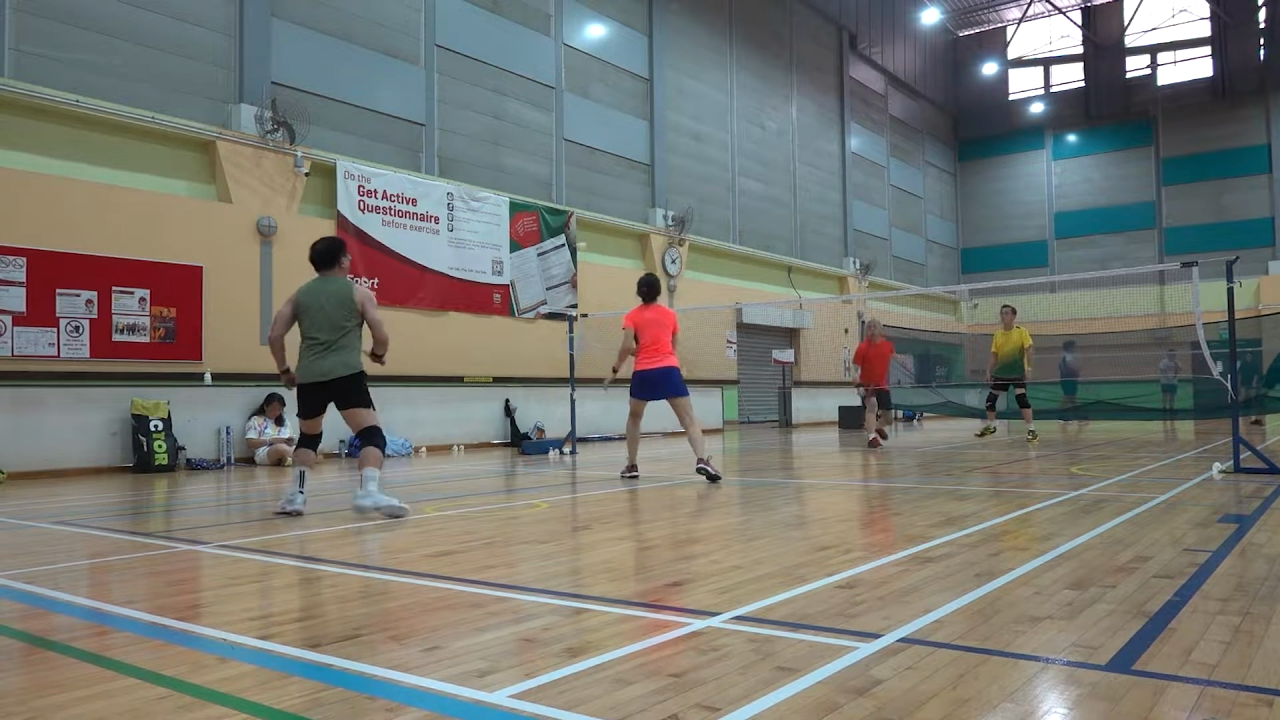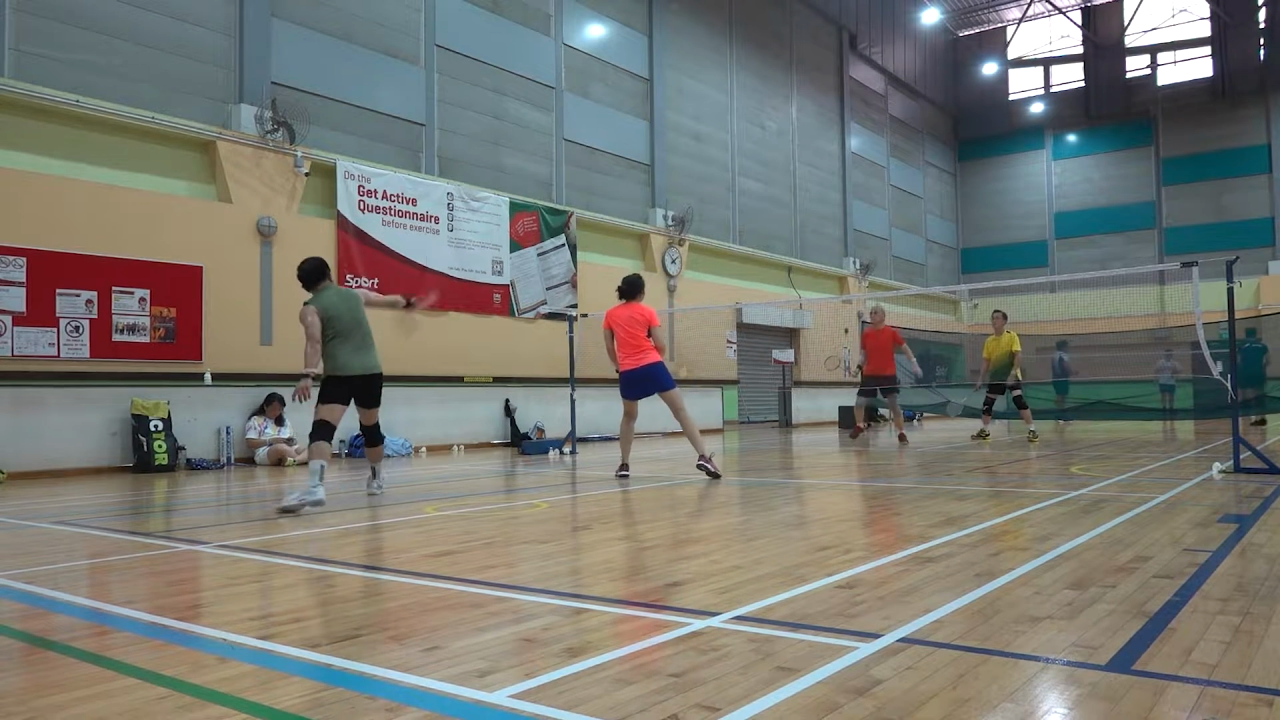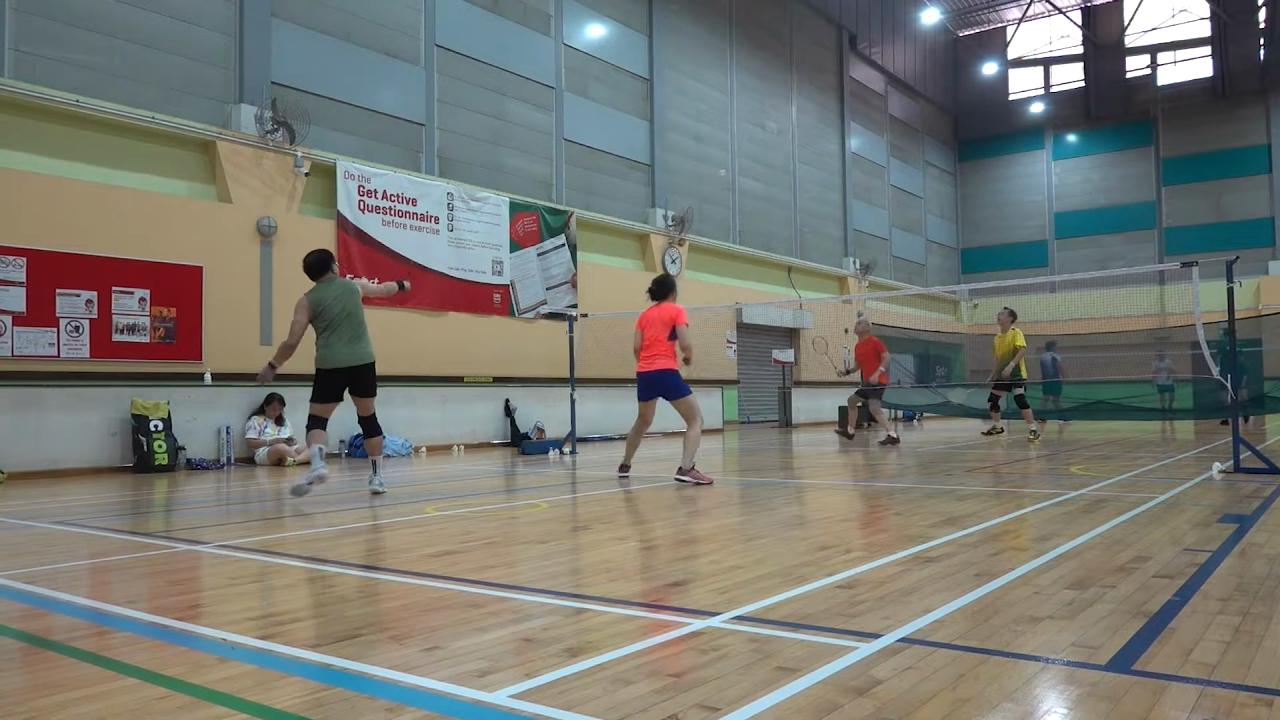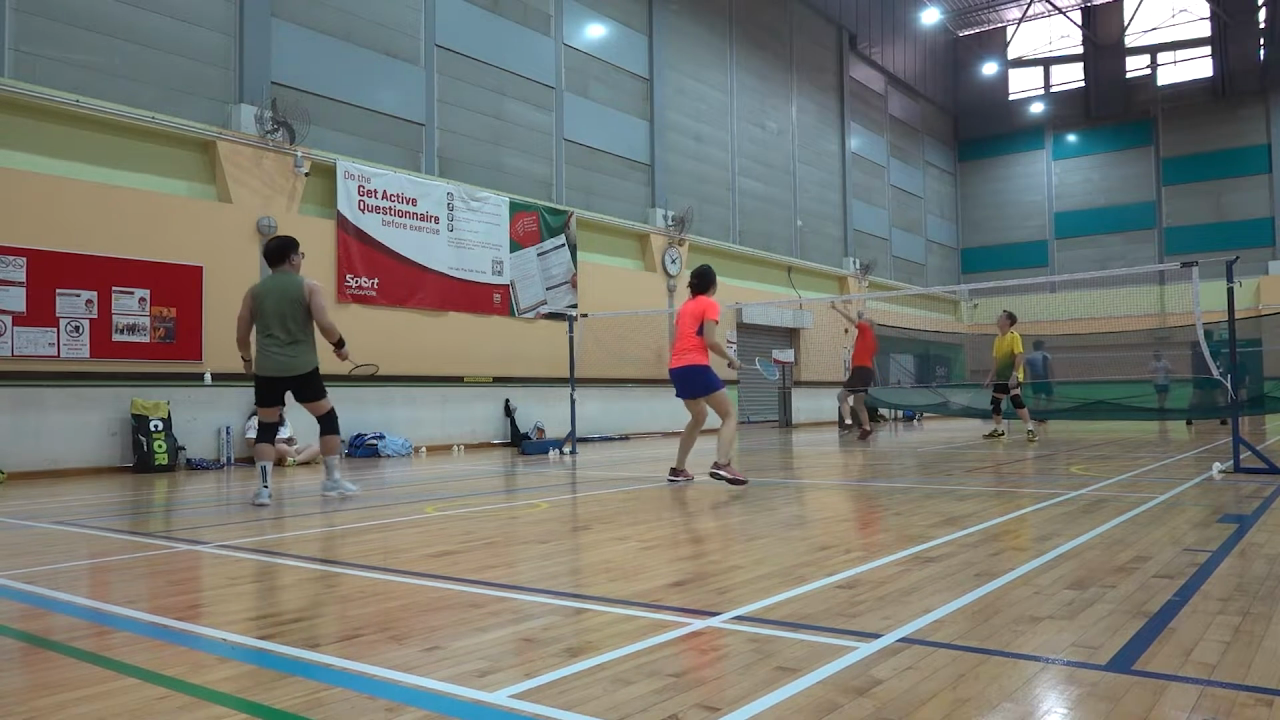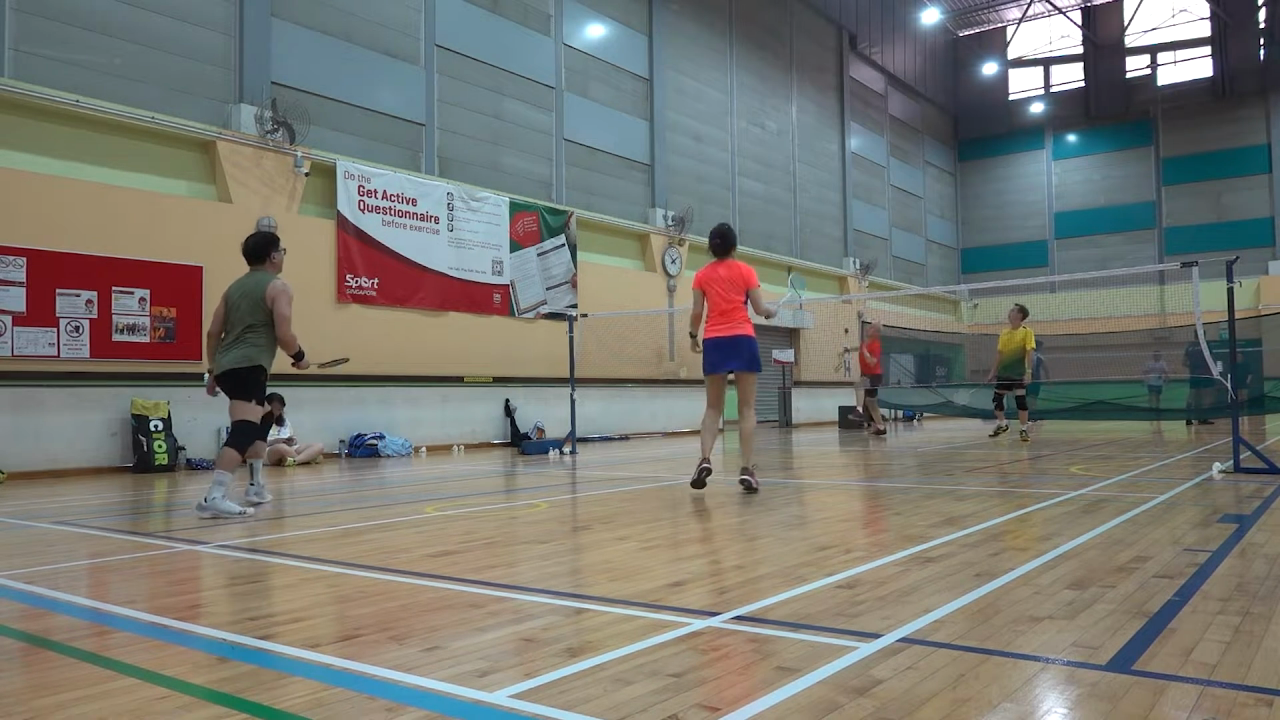
dt=0.4s
person 1, frame 1
left shoulder: (299, 295)
right shoulder: (360, 293)
left elbow: (274, 337)
right elbow: (381, 339)
left wrist: (284, 371)
right wrist: (378, 354)
left hip: (308, 377)
right hip: (346, 375)
left knee: (309, 437)
right knee: (372, 435)
left ankle: (295, 496)
right ankle: (369, 493)
person 1, frame 2
left shoulder: (310, 308)
right shoulder: (355, 295)
left elbow: (314, 341)
right elbow: (389, 300)
left wrist: (308, 375)
right wrist: (409, 302)
left hip: (339, 375)
right hip: (371, 372)
left knee: (321, 430)
right knee: (370, 427)
left ankle: (315, 487)
right ankle: (376, 480)
person 1, frame 3
left shoulder: (307, 301)
right shoulder: (355, 286)
left elbow: (292, 342)
right elbow: (384, 289)
left wrist: (271, 366)
right wrist: (401, 285)
left hip: (330, 366)
right hip: (363, 362)
left knee: (317, 422)
right knee: (368, 419)
left ankle: (318, 466)
right ankle: (377, 477)
person 1, frame 4
left shoulder: (254, 292)
right shoulder: (308, 287)
left elbow: (242, 335)
right elbow: (325, 324)
left wrist: (246, 358)
right wrist: (340, 346)
left hip: (266, 370)
right hip: (303, 368)
left knee: (266, 428)
right knee: (328, 419)
left ankle: (263, 488)
right ankle: (333, 479)
person 1, frame 5
left shoulder: (234, 288)
right shoulder: (277, 287)
left elbow: (213, 334)
right elbow: (284, 335)
left wrist: (213, 370)
right wrist: (300, 357)
left hip: (227, 367)
right hip: (249, 367)
left knee: (261, 420)
right knee: (245, 430)
left ankle: (256, 487)
right ankle: (215, 497)
person 2, frame 1
left shoulder: (631, 316)
right shoulder: (670, 314)
left elbow: (627, 347)
left wrist: (615, 370)
left hip: (643, 373)
right hip: (669, 371)
left knee: (634, 417)
right knee: (689, 421)
left ankle: (632, 465)
right ankle: (702, 461)
person 2, frame 2
left shoulder: (610, 314)
right shoulder: (647, 312)
left elbow: (609, 347)
right elbow: (661, 345)
left hip: (628, 372)
right hip: (652, 366)
left knee: (629, 417)
right knee: (681, 413)
left ankle: (624, 464)
right ankle: (703, 457)
person 2, frame 3
left shoulder: (645, 314)
right shoulder: (677, 310)
left elbow: (636, 347)
right elbow: (686, 343)
right wrist: (688, 356)
left hip: (644, 373)
right hip: (665, 371)
left knee: (643, 421)
right knee: (695, 419)
left ankle: (625, 465)
right ankle: (686, 468)
person 2, frame 4
left shoulder: (684, 306)
right shoulder: (710, 304)
right elbow: (710, 341)
right wrist: (731, 359)
left hip: (677, 368)
right hip: (695, 367)
left knee: (698, 417)
right knee: (729, 416)
left ankle: (678, 469)
right ankle: (722, 464)
person 2, frame 5
left shoulder: (702, 274)
right shoulder: (745, 270)
left elbow: (696, 312)
right elbow: (759, 309)
left wrist: (693, 336)
right wrist: (770, 312)
left hip: (713, 341)
right hip: (742, 339)
left knee: (713, 408)
right knee: (746, 408)
left ankle: (705, 461)
right ankle: (746, 469)
